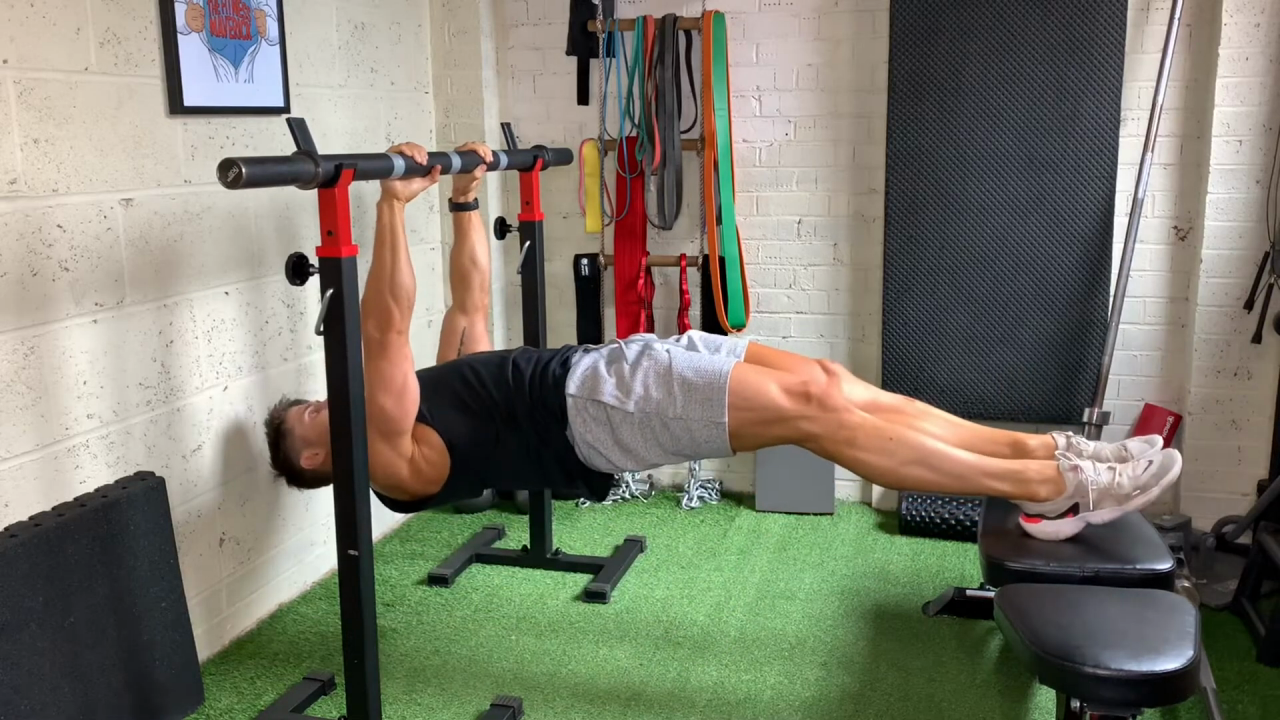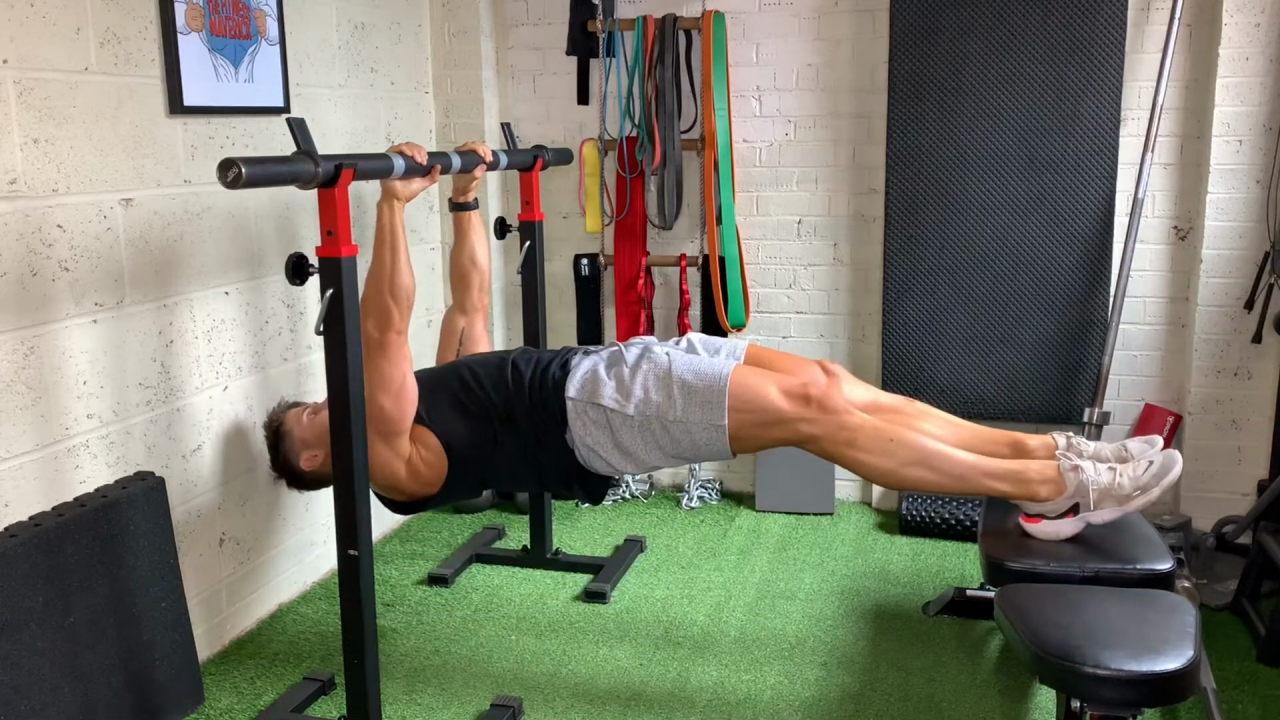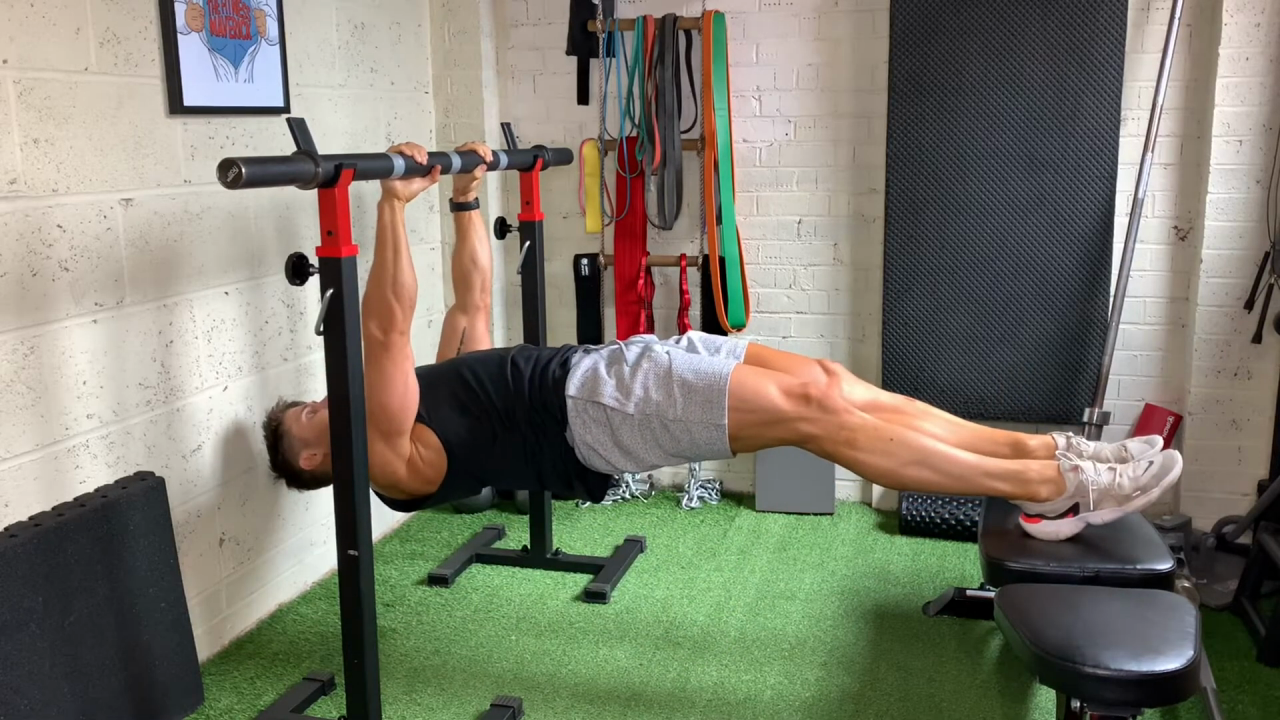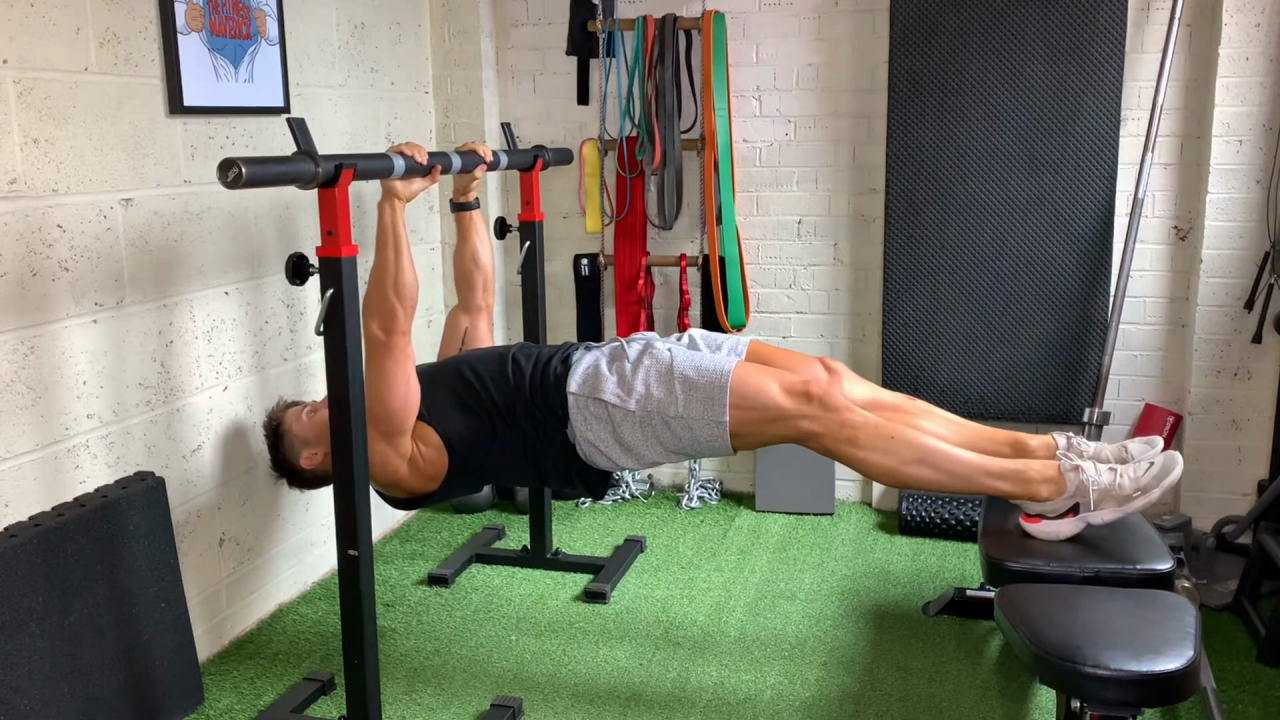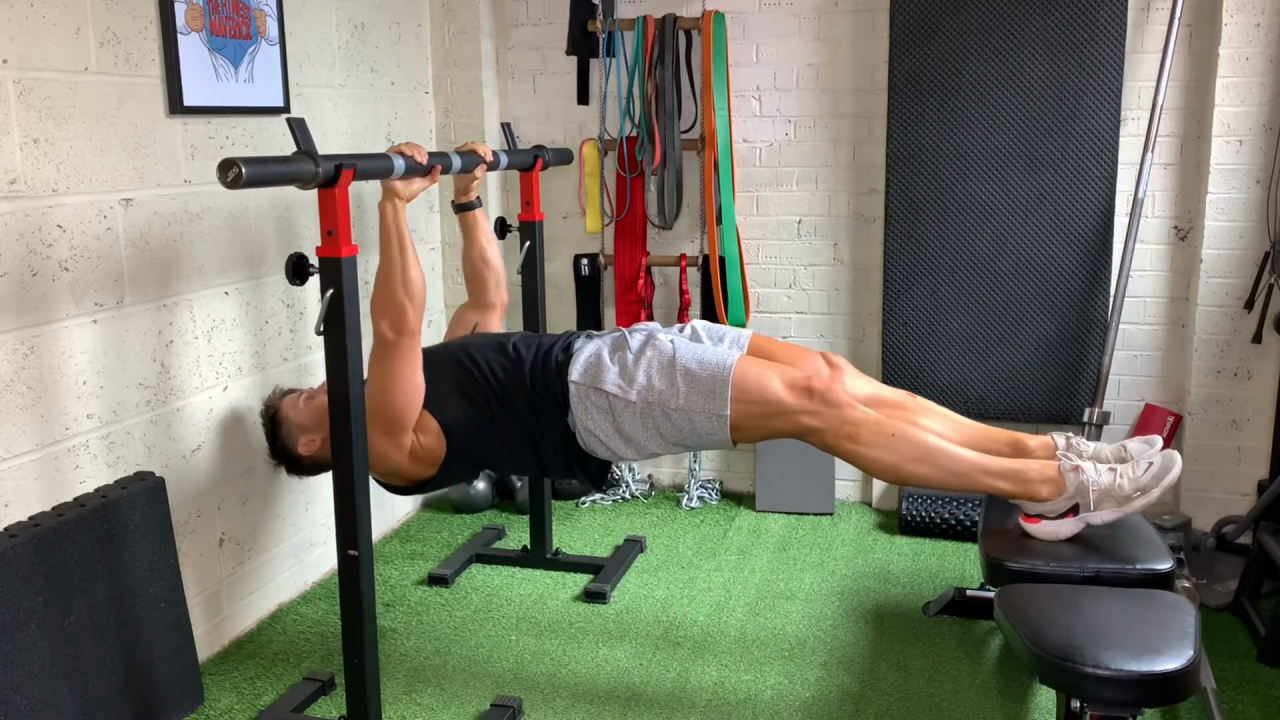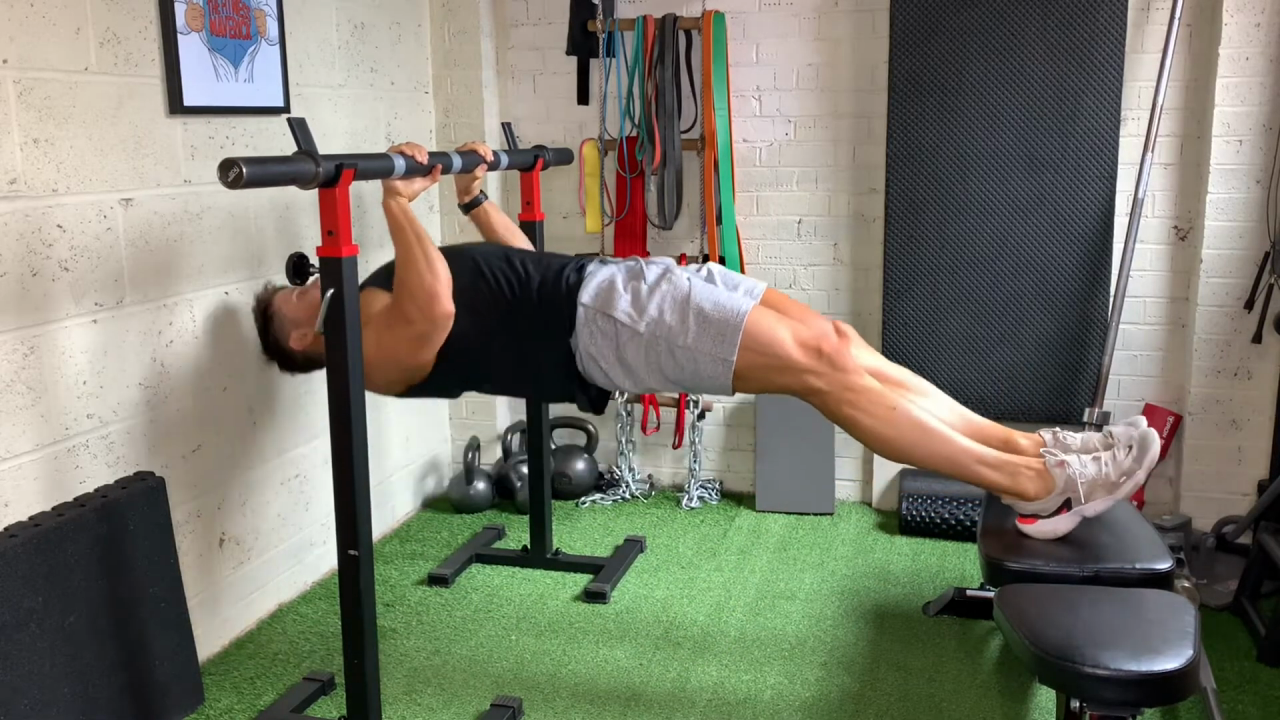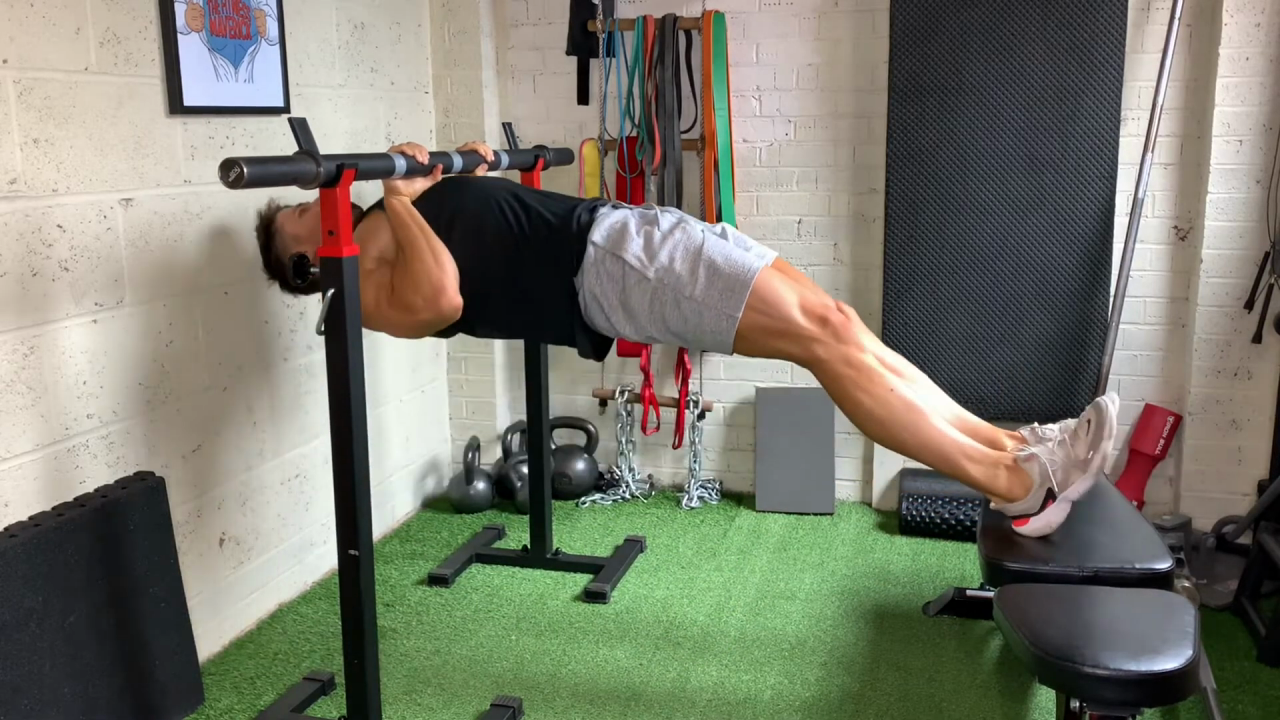
dt=0.3s
person 1, frame 1
left shoulder: (436, 394)
right shoulder: (393, 457)
left elbow: (469, 303)
right elbow: (383, 327)
left wrist: (465, 199)
right wrist: (392, 204)
left hip: (609, 369)
right hip: (596, 403)
left knee: (825, 382)
right knee: (809, 406)
left ankle: (1044, 452)
right ankle: (1054, 486)
person 1, frame 2
left shoulder: (432, 403)
right shoulder: (392, 458)
left elbow: (469, 307)
right elbow: (383, 328)
left wrist: (465, 198)
right wrist: (391, 203)
left hip: (609, 369)
right hip: (596, 407)
left knee: (826, 383)
right knee: (810, 409)
left ankle: (1043, 452)
right ankle: (1053, 486)
person 1, frame 3
left shoulder: (435, 393)
right shoulder: (391, 456)
left elbow: (471, 304)
right elbow: (385, 327)
left wrist: (466, 200)
right wrist: (392, 204)
left hip: (611, 368)
right hip: (597, 407)
left knee: (827, 383)
right knee: (811, 410)
left ankle: (1044, 453)
right ankle: (1057, 488)
person 1, frame 4
left shoulder: (434, 391)
right shoulder: (392, 455)
left elbow: (474, 301)
right elbow: (386, 325)
left wrist: (467, 199)
right wrist: (393, 203)
left hip: (609, 364)
right hip: (598, 404)
left knee: (827, 382)
right knee: (813, 405)
left ankle: (1042, 451)
right ankle: (1054, 488)
person 1, frame 5
left shoulder: (426, 381)
right shoulder: (388, 442)
left elbow: (489, 304)
right elbow: (396, 327)
left wrist: (468, 201)
right wrist: (393, 207)
left hip: (609, 353)
right hip: (599, 391)
left knee: (829, 378)
right knee: (815, 402)
left ankle: (1042, 451)
right ankle: (1054, 489)
person 1, frame 6
left shoulder: (383, 306)
right shoulder: (376, 349)
left elbow: (520, 261)
right elbow: (435, 309)
left wrist: (473, 196)
right wrist: (397, 205)
left hip: (611, 284)
right hip: (599, 323)
left knee: (834, 346)
right knee: (820, 365)
left ankle: (1028, 447)
right ankle: (1040, 485)
person 1, frame 7
left shoulder: (391, 232)
right shoulder: (373, 290)
right elbow: (441, 295)
left wrist: (469, 180)
right wrist: (396, 200)
left hip: (624, 233)
right hip: (606, 271)
left knee: (832, 324)
right knee: (822, 334)
left ankle: (1009, 444)
right ankle: (1018, 485)
